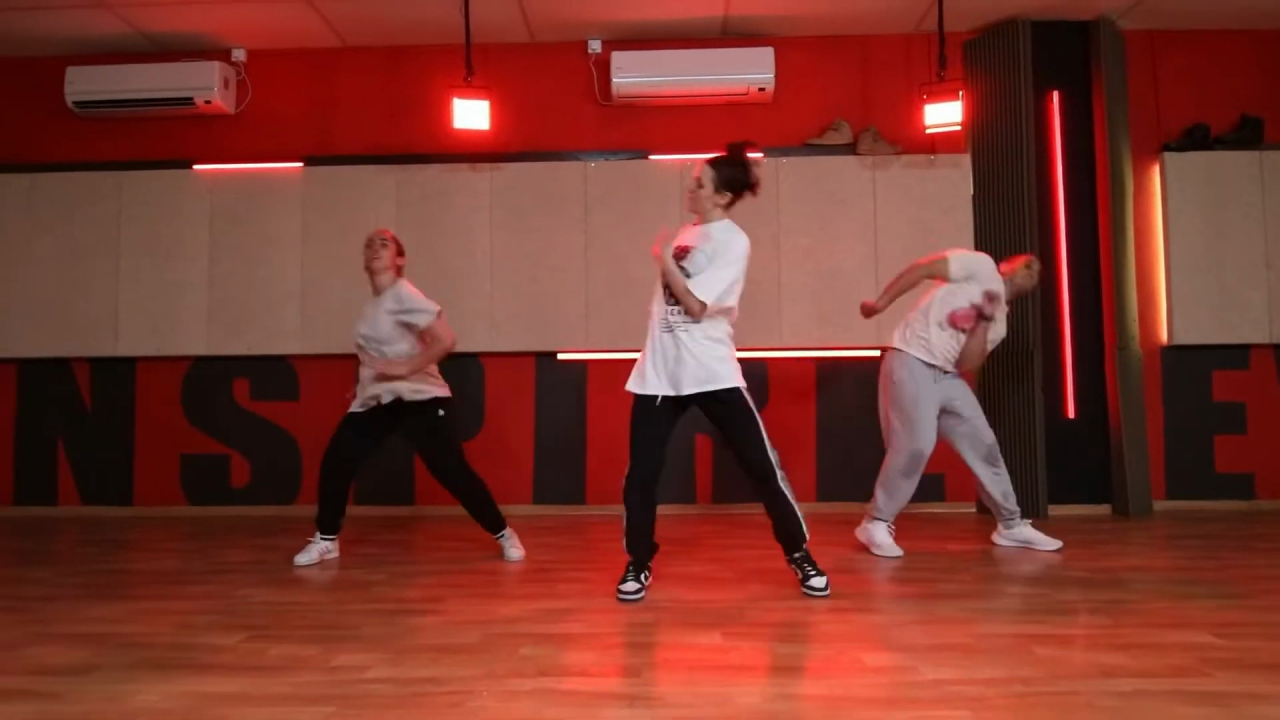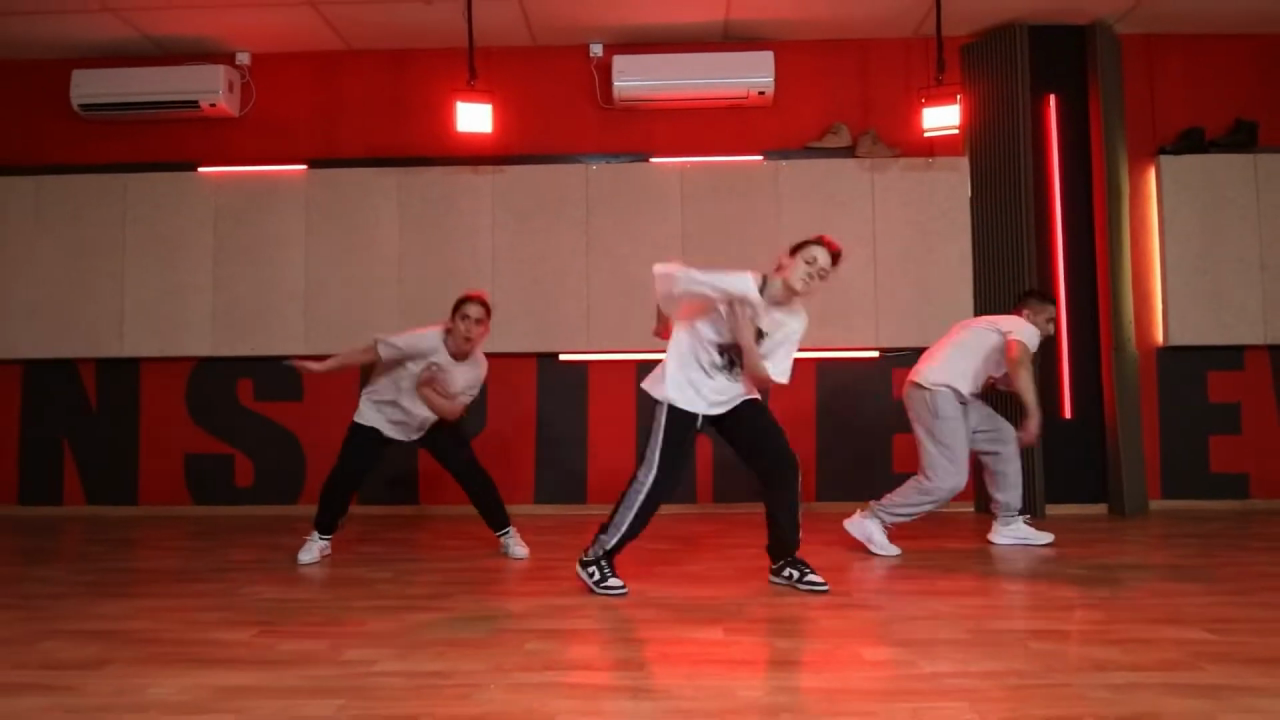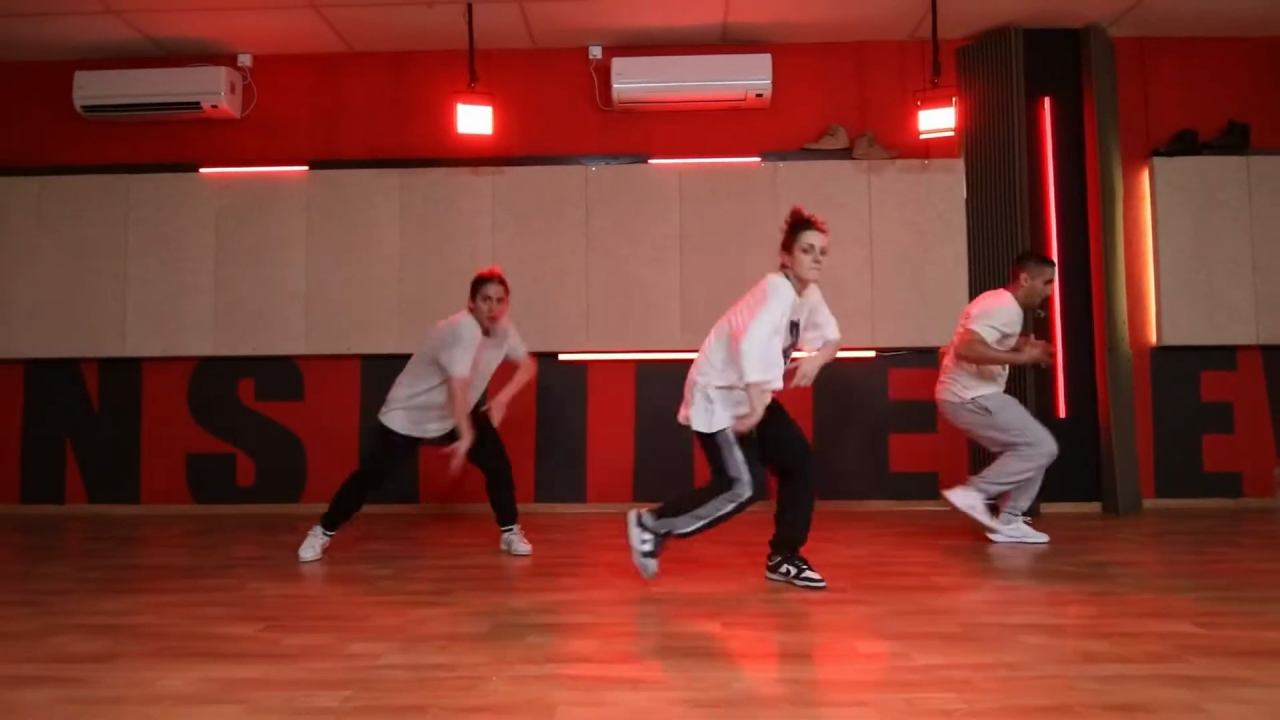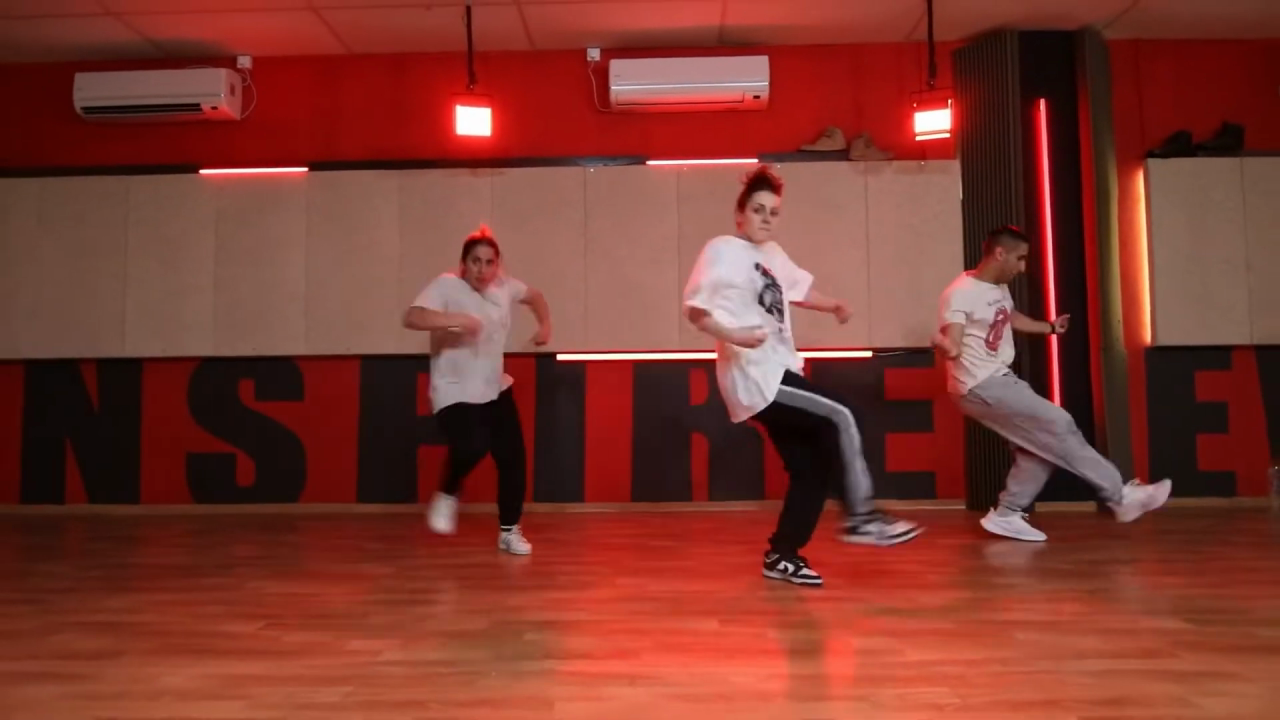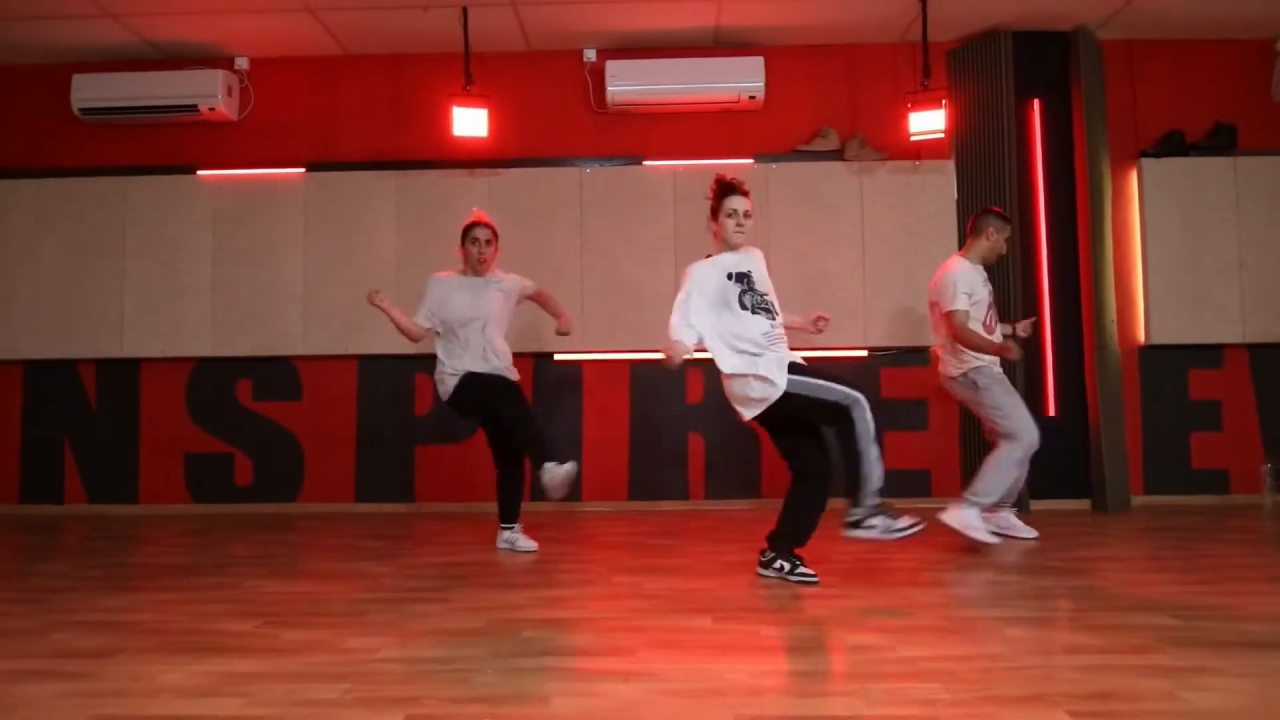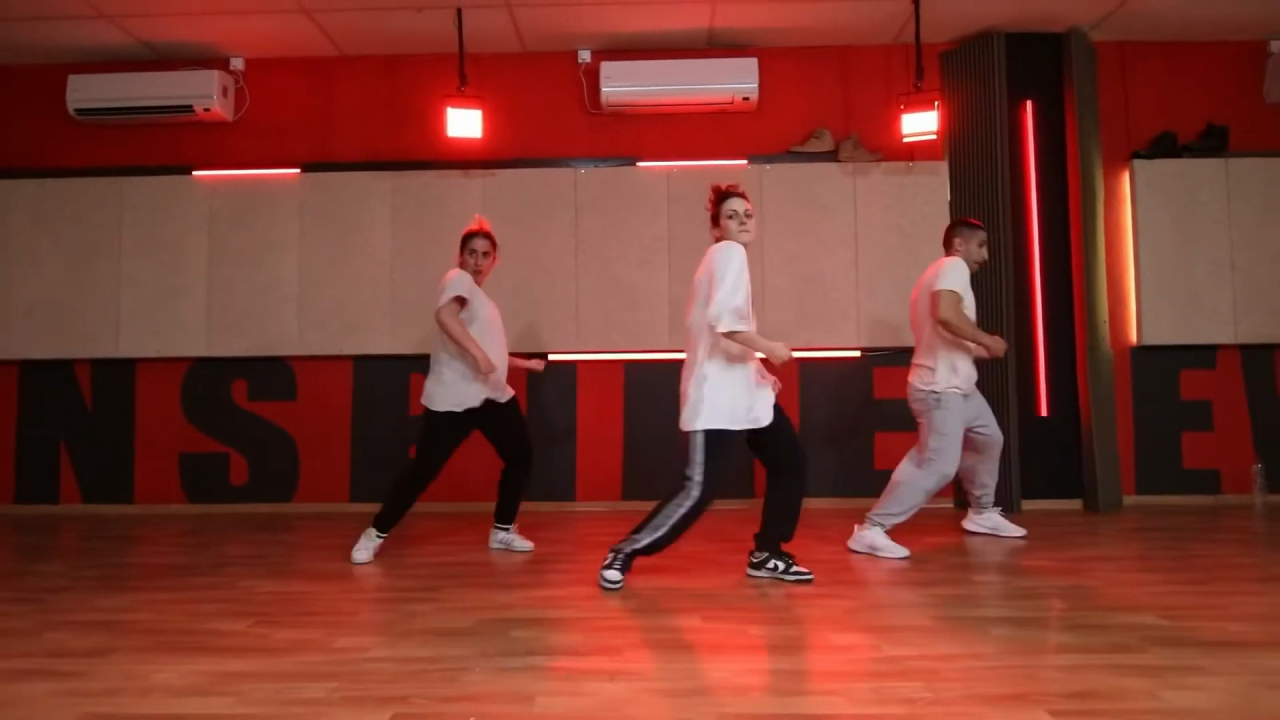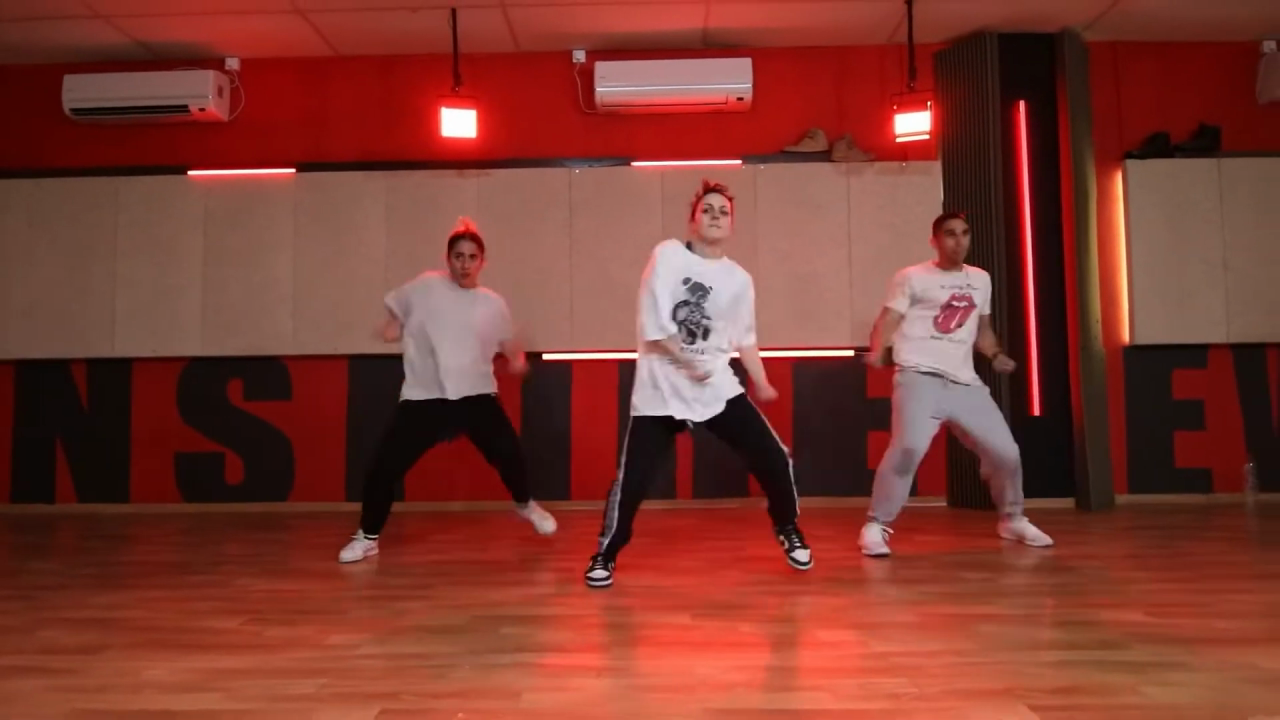
dt=0.2s
person 1, frame 1
left shoulder: (733, 241)
right shoulder: (686, 233)
left elbow: (698, 304)
left wrist: (665, 263)
left hip: (712, 371)
right hip: (658, 371)
left knee: (760, 460)
right knee: (642, 471)
left ankle: (799, 553)
right ankle: (639, 563)
person 1, frame 2
left shoulder: (795, 320)
right shoulder: (736, 285)
left elbow: (765, 379)
right elbow: (664, 278)
left wrist: (746, 341)
right wrist: (665, 322)
left hip: (734, 395)
right hip: (683, 389)
left knee: (782, 467)
right knee: (656, 479)
left ankle: (785, 560)
right ankle: (597, 558)
person 1, frame 3
left shoulder: (810, 295)
right shoulder: (776, 289)
left elbow: (828, 339)
right elbow: (752, 348)
left wrist: (811, 364)
right wrist: (752, 409)
left hip: (755, 394)
right hip: (717, 397)
left knee: (799, 465)
right knee: (744, 486)
left ankle: (785, 556)
right ankle: (651, 526)
person 1, frame 4
left shoulder: (771, 253)
right shoulder: (722, 249)
left elbow: (801, 289)
right elbow: (695, 307)
left wrist: (834, 305)
right wrist: (728, 334)
left hip: (779, 374)
right hip: (758, 377)
left knee: (810, 467)
right knee: (839, 421)
left ankle: (781, 554)
right ankle: (860, 518)
person 1, frame 5
left shoulder: (754, 258)
right shoulder: (701, 274)
right elbow: (682, 332)
left wrist: (802, 322)
right wrist: (676, 349)
left hip: (779, 374)
right hip: (762, 379)
left knee: (814, 469)
right knee: (855, 407)
left ankle: (779, 553)
right ankle: (866, 511)
person 1, frame 6
left shoulder: (730, 260)
right shoulder: (728, 253)
right elbow: (724, 325)
left wrist: (759, 370)
right wrist: (769, 347)
left hip: (746, 389)
right hip: (714, 394)
left knee: (791, 462)
right knee: (698, 491)
left ankle: (768, 552)
right ankle: (624, 553)
person 1, frame 7
left shoulder: (738, 278)
right shoulder: (668, 255)
left elbow: (743, 339)
right elbow: (652, 327)
left wrist: (762, 382)
right wrist: (686, 363)
left hip: (718, 387)
right hip: (661, 388)
left knee: (774, 459)
right knee: (634, 477)
left ankle: (787, 529)
right ankle: (606, 553)
person 2, frame 1
left shoulder: (404, 295)
right shoulder: (375, 299)
left elbow: (445, 340)
left wrist: (399, 369)
left hip: (420, 397)
right hip: (375, 400)
left knee: (452, 469)
right knee: (335, 463)
left ankle: (504, 534)
right ankle: (326, 539)
person 2, frame 2
left shoulder: (478, 366)
right shoulder: (427, 341)
left elbow: (451, 411)
right elbow: (372, 353)
left wrist: (431, 393)
right wrist: (323, 366)
left hip: (432, 421)
right hip: (379, 414)
left knee: (472, 474)
right knee: (343, 477)
left ankle: (506, 534)
right ankle: (321, 538)
person 2, frame 3
left shoulder: (504, 330)
right shoulder: (461, 328)
left elbow: (528, 366)
right elbow: (458, 385)
left wrist: (502, 398)
right wrist: (465, 435)
left hip: (459, 411)
right hip: (407, 414)
left knee: (497, 462)
right knee: (370, 476)
left ankle: (510, 531)
right ankle: (324, 531)
person 2, frame 4
left shoulder: (503, 287)
right shoulder: (446, 284)
left elbow: (533, 295)
right elbow: (412, 318)
left wrist: (545, 326)
right wrist: (455, 319)
left hip: (495, 390)
right hip: (455, 393)
left knee: (512, 458)
right knee: (470, 449)
left ankle: (509, 530)
right ankle: (447, 496)
person 2, frame 5
left shoulder: (505, 283)
right shoulder: (440, 284)
left elbow: (539, 293)
right elbow: (419, 333)
left wrist: (561, 315)
right wrist: (387, 307)
left hip: (499, 376)
right hip: (462, 380)
left knee: (510, 453)
right knee: (518, 414)
left ankle: (510, 529)
right ankle: (548, 467)
person 2, frame 6
left shoulder: (481, 301)
right shoulder: (457, 279)
right elbow: (444, 316)
left wrist: (525, 363)
right wrist: (478, 353)
left hip: (495, 396)
right hip: (452, 402)
left knee: (521, 457)
right knee: (423, 470)
left ankle: (503, 530)
right ankle: (376, 533)
person 2, frame 7
left shoulder: (492, 303)
right shoulder: (426, 286)
left elbow: (509, 347)
right elbow: (393, 318)
left wrist: (517, 361)
right wrist: (392, 329)
left hip: (476, 395)
right hip: (424, 397)
left knee: (508, 456)
right knee: (385, 466)
left ankle: (526, 505)
right ankle: (368, 536)
person 3, frame 1
left shoulder: (1000, 321)
right shoulder: (981, 266)
left elbow: (966, 365)
right elbow: (923, 267)
left wrist: (987, 320)
right wrist: (881, 301)
left hip: (946, 374)
right hip: (909, 359)
left knee: (983, 443)
right knee: (916, 445)
left ankle: (1011, 525)
right ankle: (876, 523)
person 3, frame 2
left shoulder: (995, 329)
right shoulder: (1024, 330)
right elbow: (1018, 362)
left wrist: (1001, 380)
right wrist: (1033, 413)
left hip: (947, 392)
right hip: (936, 392)
left knee: (1003, 440)
right knee: (949, 478)
left ankle: (1007, 523)
right ankle: (870, 521)
person 3, frame 3
left shoulder: (998, 300)
right shoulder: (1002, 308)
right elbow: (967, 350)
left wrist: (1023, 348)
right wrist: (1020, 357)
left hip: (976, 394)
right hip: (971, 397)
left knee: (1035, 443)
right knee: (1041, 448)
left ankle: (1009, 521)
right ankle: (973, 493)
person 3, frame 4
left shoulder: (999, 288)
right shoulder: (959, 293)
right elbow: (948, 340)
left wrist: (1051, 327)
right wrist: (947, 345)
left hip: (999, 380)
right hip: (979, 387)
left knee: (1039, 448)
right knee: (1059, 427)
left ankle: (1006, 515)
right ankle: (1121, 496)
person 3, frame 5
left shoulder: (973, 271)
right shoulder: (957, 273)
right elbow: (961, 331)
left wrist: (1012, 329)
right wrist: (999, 348)
left hip: (983, 370)
right hip: (973, 372)
left knee: (1014, 437)
right knee: (1023, 437)
left ankle: (999, 513)
right ankle: (966, 510)
person 3, frame 6
left shoulder: (936, 276)
right shoulder: (954, 266)
right elbow: (946, 315)
left wrist: (979, 349)
right wrist: (988, 341)
left hip: (956, 387)
right hip: (941, 390)
left knee: (989, 441)
right knee: (936, 466)
left ankle: (982, 513)
right ankle: (871, 530)
person 3, frame 7
left shoulder: (980, 279)
right shoulder: (911, 278)
right elbow: (886, 322)
left wrist: (997, 355)
right wrist: (876, 350)
left hip: (964, 383)
right hip: (918, 377)
left knee: (1004, 454)
right knee: (908, 448)
left ankle: (1013, 519)
right ankle: (876, 525)
